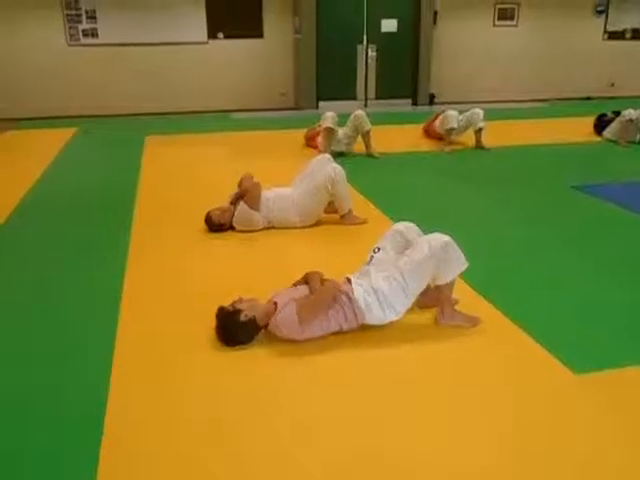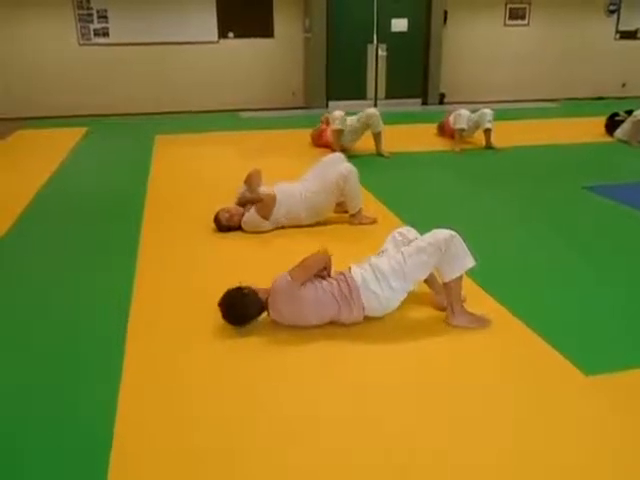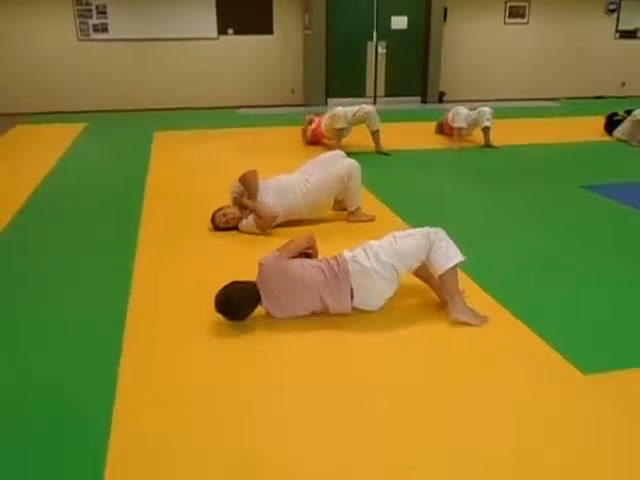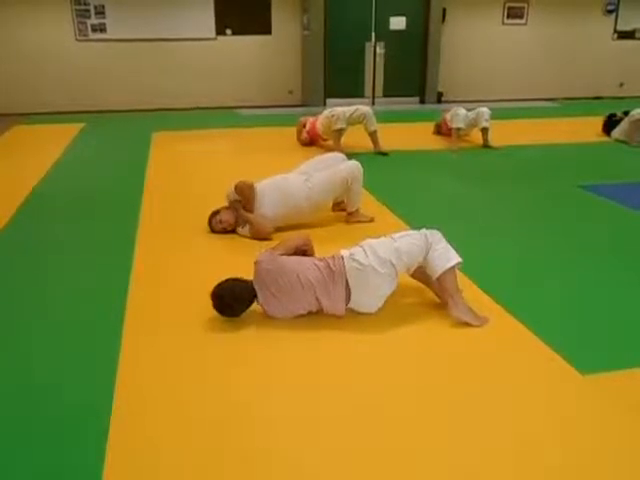
dt=0.5s
person 1, frame 1
left shoulder: (276, 303)
right shoulder: (287, 322)
left elbow: (314, 277)
right elbow: (331, 289)
left wrist: (311, 281)
right wrist: (318, 284)
left hip: (359, 285)
right hip: (374, 300)
left knee: (404, 230)
right knee: (440, 244)
left ankle: (429, 293)
right ankle: (447, 313)
person 1, frame 2
left shoulder: (279, 315)
right shoulder: (282, 288)
right elbow: (323, 255)
left wrist: (321, 276)
right wrist: (323, 271)
left hip: (366, 303)
right hip: (370, 288)
left knee: (405, 235)
right knee: (446, 239)
left ankle: (441, 293)
right ankle: (457, 312)
person 1, frame 3
left shoulder: (275, 309)
right shoulder: (268, 269)
right elbow: (308, 239)
left wrist: (310, 263)
left hip: (361, 297)
right hip: (357, 270)
left knee: (402, 243)
right knee: (434, 236)
left ankle: (442, 290)
right ankle: (456, 304)
person 1, frame 4
left shoulder: (272, 310)
right shoulder: (265, 266)
right elbow: (304, 239)
left hip: (358, 300)
right hip: (357, 269)
left knee: (405, 252)
right knee: (431, 238)
left ankle: (443, 293)
right ankle: (456, 302)
person 2, frame 1
left shoulder: (236, 203)
right shoulder: (242, 218)
left elbow: (248, 178)
right elbow: (255, 186)
left wrist: (237, 194)
right wrist: (238, 195)
left hip: (294, 195)
right hip: (301, 209)
left knee: (325, 159)
right knee: (334, 171)
left ankle: (330, 204)
right ankle: (347, 215)
person 2, frame 2
left shoulder: (243, 196)
right shoulder: (250, 221)
left elbow: (255, 173)
right elbow: (271, 197)
left wrist: (251, 195)
right wrist: (251, 198)
left hip: (302, 189)
right hip: (308, 203)
left knee: (338, 158)
right knee: (347, 170)
left ankle: (340, 204)
right ankle: (356, 215)
person 2, frame 3
left shoulder: (238, 193)
right shoulder: (246, 224)
left elbow: (251, 174)
right elbow: (271, 216)
left wrist: (250, 201)
right wrist: (251, 205)
left hip: (298, 180)
right hip: (307, 196)
left knee: (338, 156)
right knee: (351, 166)
left ankle: (339, 202)
right ankle: (354, 212)
person 2, frame 4
left shoulder: (234, 196)
right shoulder: (244, 228)
right elbow: (267, 231)
right wrist: (247, 214)
left hip: (296, 179)
right hip: (306, 196)
left knee: (339, 158)
right knee: (354, 168)
left ankle: (338, 203)
right ankle: (353, 213)
